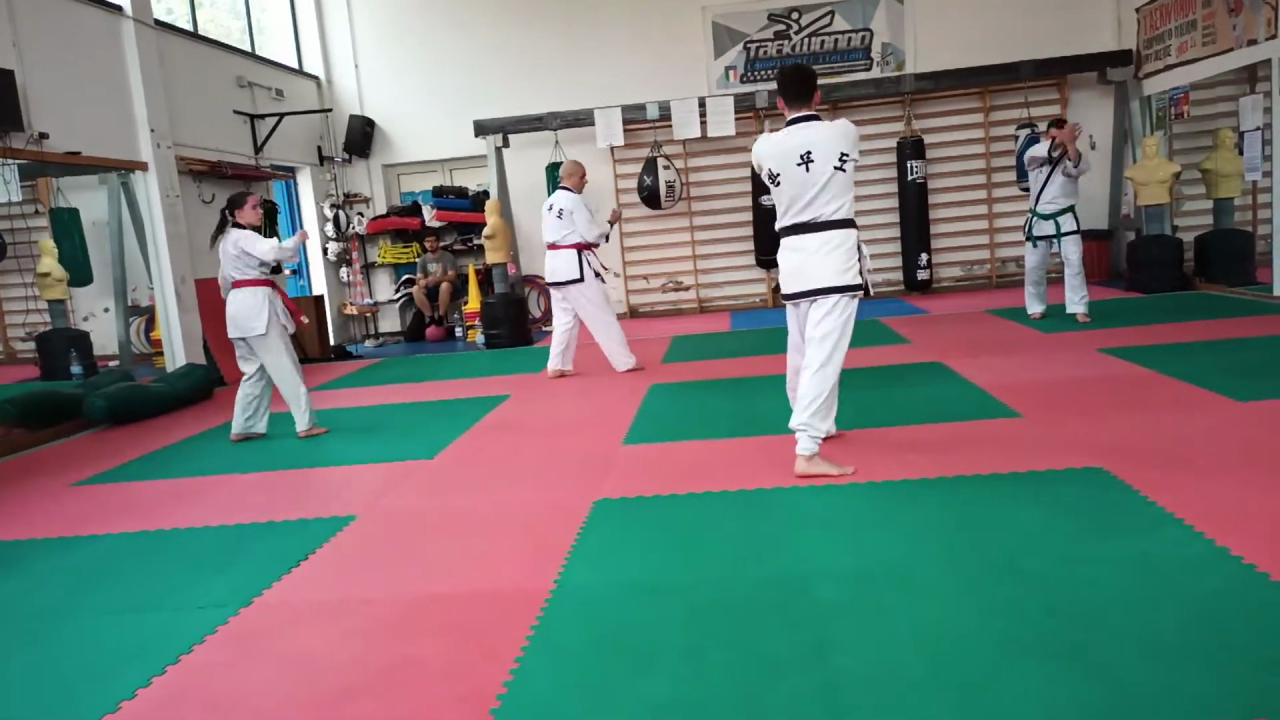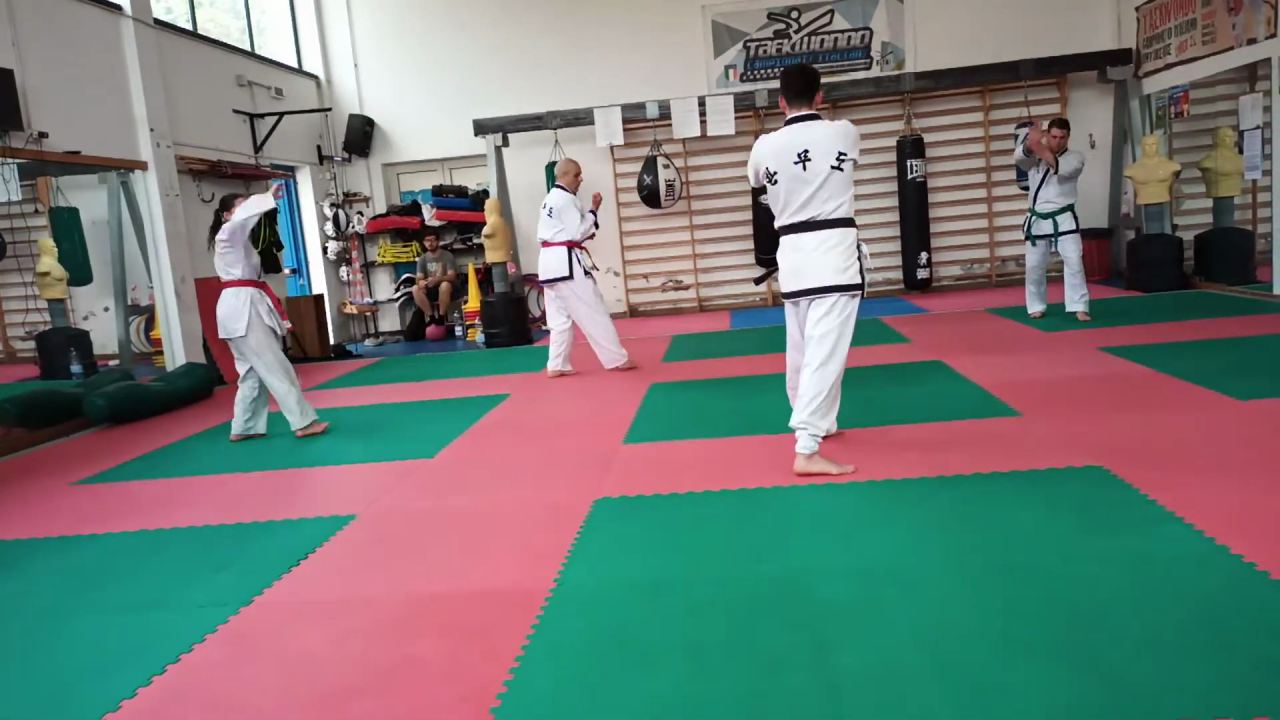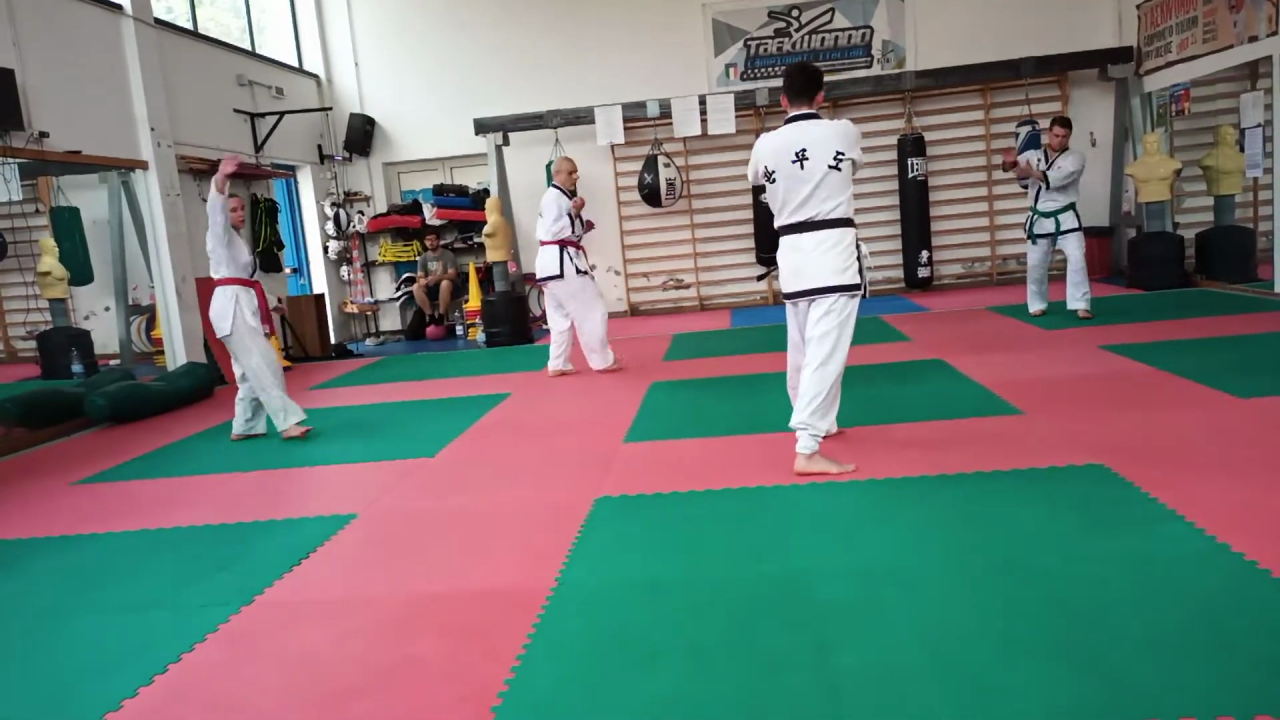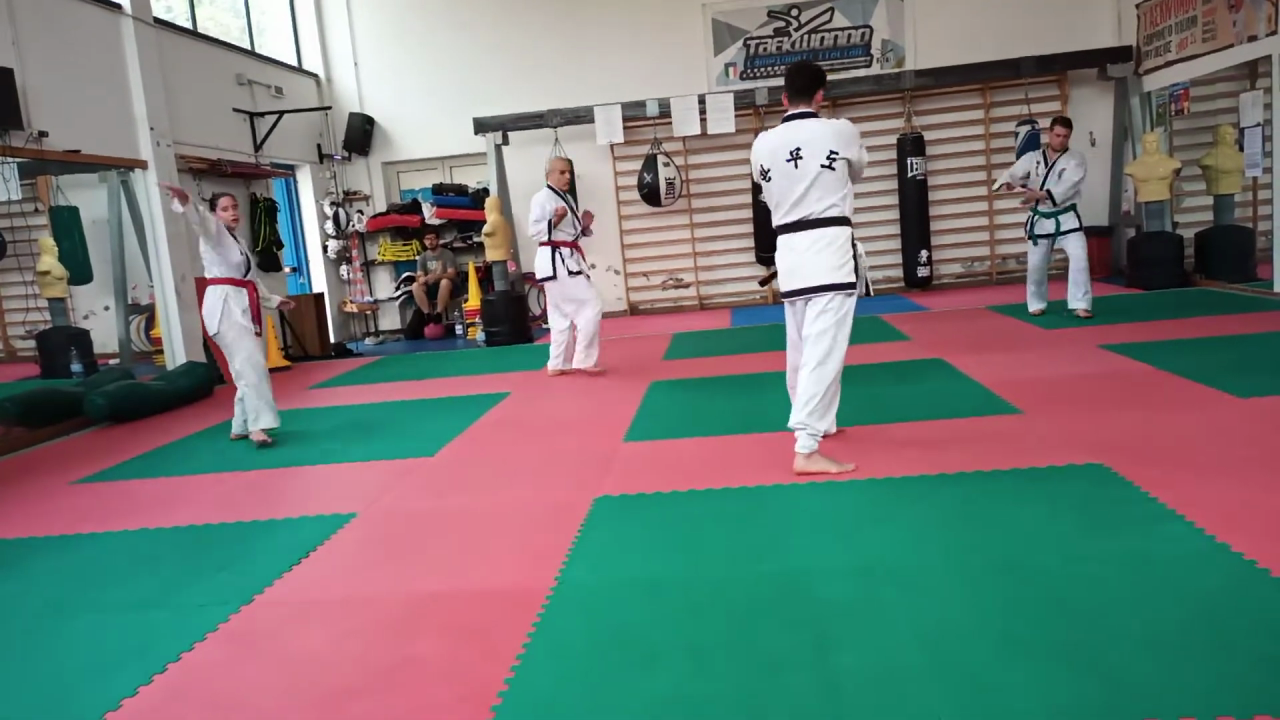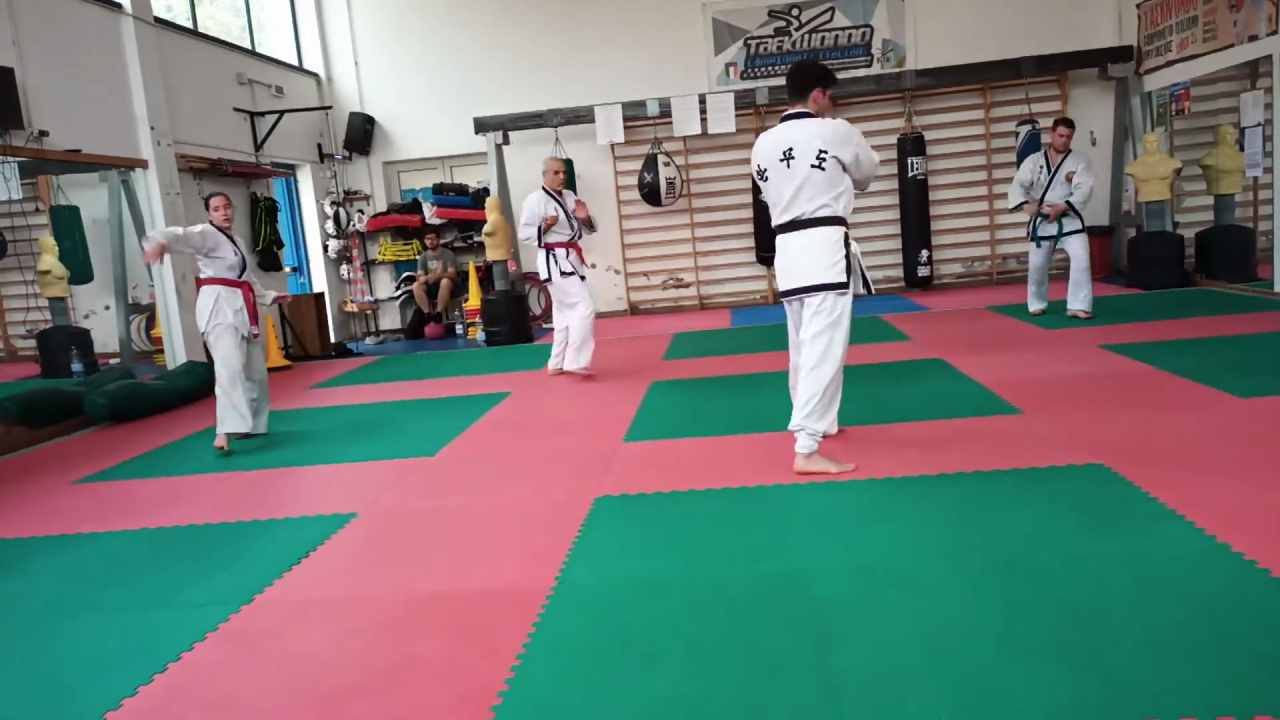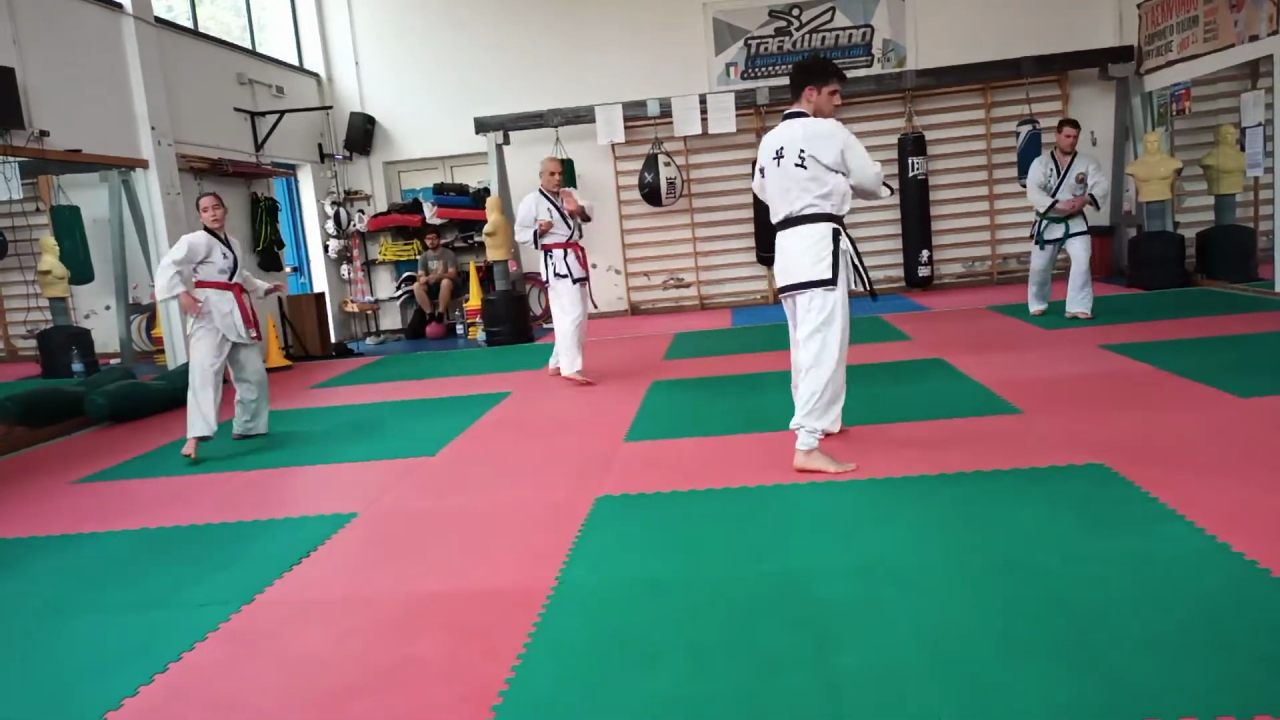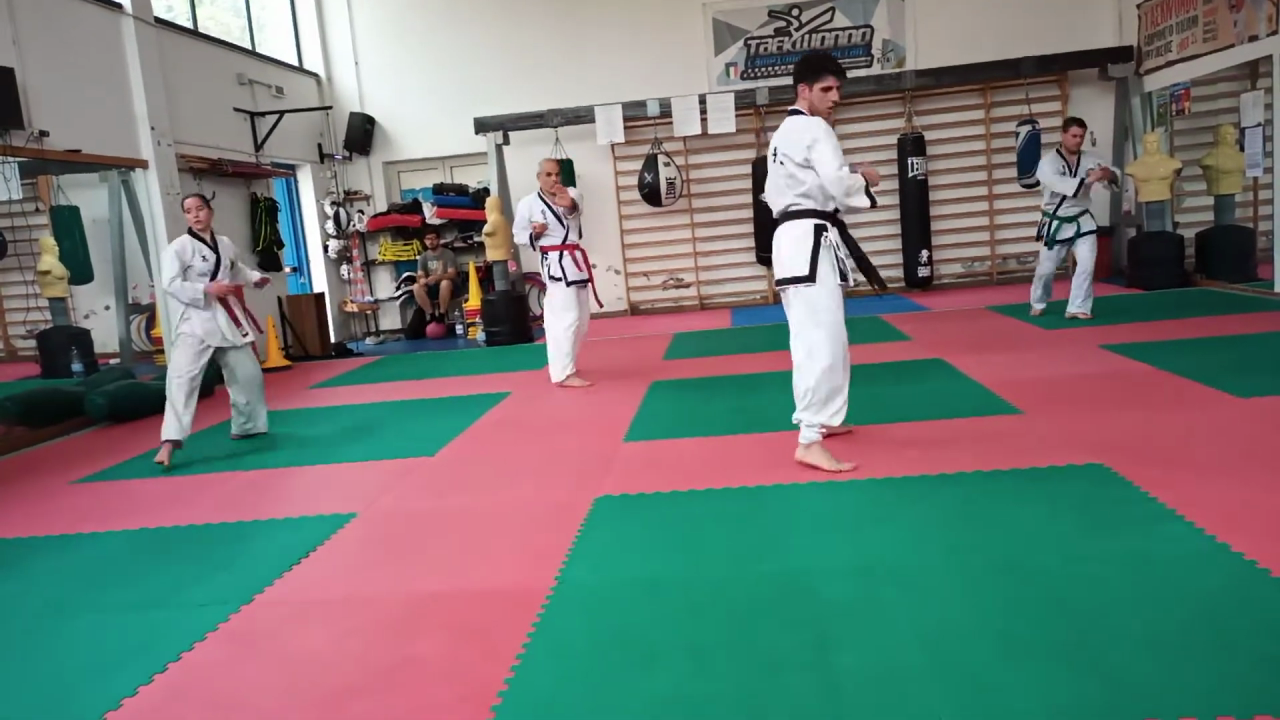
dt=0.1s
person 1, frame 1
left shoulder: (765, 146)
right shoulder: (844, 132)
left wrist: (784, 125)
left hip: (794, 253)
right hip: (835, 249)
left knee: (803, 348)
right knee: (826, 352)
left ankle: (812, 424)
right ankle: (807, 452)
person 1, frame 2
left shoulder: (763, 147)
right shoulder: (844, 132)
left hip: (793, 252)
right hip: (835, 248)
left knee: (802, 347)
right knee: (826, 350)
left ankle: (812, 423)
right ankle: (806, 450)
person 1, frame 3
left shoulder: (764, 145)
right shoulder: (844, 132)
left hip: (792, 251)
right hip: (833, 248)
left knee: (804, 346)
right knee: (826, 351)
left ankle: (813, 422)
right ankle: (807, 451)
person 1, frame 4
left shoulder: (763, 144)
right shoulder: (841, 131)
right elbow: (856, 169)
left hip: (789, 250)
right hip: (829, 247)
left knee: (802, 346)
right knee: (824, 350)
left ankle: (812, 422)
right ankle: (806, 450)
person 1, frame 5
left shoulder: (763, 143)
right shoulder: (835, 130)
right elbow: (867, 169)
left hip: (789, 248)
right hip: (824, 247)
left knee: (806, 344)
right knee: (824, 349)
left ankle: (813, 422)
right ankle: (807, 450)
person 1, frame 6
left shoulder: (769, 141)
right shoulder: (828, 132)
left elbow: (762, 188)
right elbow: (870, 179)
right wrist: (845, 183)
left hip: (787, 246)
right hip: (819, 245)
left knee: (808, 344)
right knee: (823, 347)
left ankle: (817, 420)
right ankle: (807, 447)
person 1, frame 7
left shoulder: (785, 133)
right shoulder: (811, 129)
left elbow: (773, 194)
right elbow: (838, 182)
left wrist: (852, 183)
right wrist: (863, 180)
left hip: (803, 242)
right hip: (809, 243)
left knee: (815, 340)
right knee: (823, 343)
left ankle: (818, 419)
right ankle: (810, 441)
person 2, frame 1
left shoulder: (228, 238)
right shoulder: (245, 237)
left elbow: (226, 280)
right elbow: (271, 251)
left wrist: (231, 297)
right wrist: (297, 240)
left hip: (240, 308)
right hip: (256, 307)
left knee: (255, 372)
right knee: (285, 368)
left ankle: (243, 428)
right ankle: (306, 424)
person 2, frame 2
left shoulder: (229, 239)
right shoulder: (230, 234)
right elbow: (242, 217)
right wrist: (268, 196)
left hip: (235, 309)
right hip: (244, 308)
left knee: (252, 372)
right knee: (274, 367)
left ankle: (243, 428)
right ankle: (303, 422)
person 2, frame 3
left shoulder: (234, 240)
right shoulder: (221, 235)
right elbow: (217, 211)
left wrist: (265, 307)
right wrist: (220, 180)
left hip: (241, 304)
right hip: (233, 309)
left knee: (251, 373)
right knee: (262, 367)
left ankle: (245, 426)
right ankle: (288, 422)
person 2, frame 4
left shoulder: (238, 243)
right shoulder: (214, 235)
right elbow: (198, 218)
left wrist: (274, 301)
right wrist: (184, 199)
left hip: (242, 308)
right hip: (225, 307)
left knee: (255, 366)
right knee: (250, 365)
left ankle: (243, 426)
right ankle: (257, 425)
person 2, frame 5
left shoulder: (235, 242)
right shoulder: (207, 234)
right elbow: (179, 237)
left wrist: (269, 296)
right wrist: (159, 242)
left hip: (240, 309)
right hip: (218, 308)
left knee: (255, 371)
right knee: (230, 369)
left ankle: (247, 423)
right ankle: (225, 430)
person 2, frame 6
left shoulder: (231, 243)
right shoulder: (197, 241)
right elbow: (171, 263)
left wrist: (265, 288)
right wrist: (182, 292)
left hip: (235, 312)
right hip: (209, 312)
left knee: (253, 373)
right knee: (205, 372)
left ankle: (248, 425)
right ankle: (196, 435)
person 2, frame 7
left shoulder: (224, 243)
right shoulder: (179, 246)
left elbow: (237, 270)
right elbow: (170, 283)
left wrist: (257, 279)
right wrist: (207, 290)
left hip: (226, 316)
right hip: (193, 318)
left knee: (248, 374)
right knee: (182, 377)
left ankle: (247, 424)
right ankle: (169, 442)
person 3, frame 1
left shoulder: (550, 201)
right shoulder: (575, 201)
right elbow: (591, 235)
left wrist: (587, 241)
right wrist: (611, 222)
left hip: (556, 262)
right hip: (574, 264)
left knee: (564, 317)
right knee: (600, 315)
left ankle: (557, 365)
right ankle: (624, 362)
person 3, frame 2
left shoulder: (550, 199)
right shoulder: (566, 199)
right elbow: (578, 231)
left wrist: (585, 234)
right wrist: (593, 210)
left hip: (550, 261)
right hip: (566, 262)
left knee: (560, 317)
right knee: (593, 313)
left ankle: (556, 365)
right ankle: (616, 359)
person 3, frame 3
left shoulder: (564, 196)
right shoulder: (554, 197)
right elbow: (556, 229)
left wrist: (583, 227)
right wrist: (574, 213)
left hip: (557, 261)
right hip: (561, 261)
left knee: (561, 316)
right knee: (593, 308)
left ankle: (558, 364)
right ankle: (601, 360)
person 3, frame 4
left shoulder: (565, 198)
right shoulder: (543, 198)
left elbow: (571, 231)
right elbow: (535, 230)
left wrist: (584, 224)
right wrist: (554, 220)
left hip: (562, 259)
right hip: (556, 261)
left knee: (562, 315)
right knee: (590, 306)
left ankle: (558, 363)
right ankle: (583, 360)
person 3, frame 5
left shoulder: (568, 196)
right shoulder: (536, 199)
left elbow: (587, 228)
right elbow: (524, 232)
left wrist: (585, 218)
right wrist: (544, 226)
left hip: (569, 259)
right hip: (555, 261)
left knee: (566, 314)
right knee: (583, 309)
left ankle: (558, 363)
right ankle: (575, 361)
person 3, frame 6
left shoulder: (569, 195)
right shoulder: (531, 201)
left elbow: (586, 210)
right elbow: (520, 234)
left wrist: (579, 209)
right wrist: (540, 231)
left hip: (572, 259)
right hip: (555, 262)
left knee: (576, 314)
right knee: (571, 313)
left ankle: (558, 363)
right ankle: (569, 367)
person 3, frame 7
left shoulder: (570, 194)
right shoulder: (528, 203)
left elbow: (576, 207)
right elbow: (518, 234)
left wrist: (569, 203)
right wrist: (534, 233)
left hip: (575, 260)
right hip: (554, 264)
left knee: (579, 318)
right knee: (565, 318)
left ankle: (561, 365)
right ankle: (562, 373)
person 4, frame 1
left shoulder: (1075, 158)
right shoulder: (1038, 156)
left elbow: (1078, 167)
right elbow: (1035, 153)
left wrist: (1070, 146)
right wrist: (1058, 144)
left hip: (1065, 221)
right hip: (1038, 221)
left knee: (1074, 264)
right knee: (1034, 267)
left ankle: (1079, 309)
right ankle: (1037, 308)
person 4, frame 2
left shoulder: (1074, 158)
right shoulder: (1033, 156)
left elbow: (1064, 169)
right elbow: (1021, 156)
left wrist: (1043, 152)
right wrist: (1031, 143)
left hip: (1064, 219)
right hip: (1037, 220)
left knee: (1074, 262)
right knee: (1034, 266)
left ankle: (1079, 308)
right ankle: (1037, 307)
person 4, frame 3
left shoulder: (1076, 157)
right shoulder: (1034, 156)
left elbow: (1062, 175)
right elbow: (1016, 164)
left wrist: (1033, 174)
right wrist: (1009, 161)
left hip: (1065, 219)
right hip: (1039, 220)
left knee: (1077, 260)
right knee: (1036, 266)
left ankle: (1080, 305)
right ankle: (1038, 305)
person 4, frame 4
left shoulder: (1076, 159)
right shoulder: (1032, 158)
left elbow: (1069, 184)
right elbow: (1013, 173)
left wrist: (1041, 195)
right wrist: (1006, 182)
left hip: (1067, 219)
right hip: (1039, 220)
left knee: (1079, 259)
right knee: (1036, 266)
left ankle: (1081, 305)
right ankle: (1037, 304)
person 4, frame 5
left shoulder: (1079, 161)
right shoulder: (1034, 161)
left elbow: (1084, 188)
right elbow: (1017, 185)
left wrist: (1064, 207)
right wrist: (1024, 204)
left hip: (1069, 221)
right hip: (1041, 223)
left knee: (1081, 261)
right knee: (1037, 267)
left ankle: (1079, 306)
right ankle: (1037, 303)
person 4, frame 6
left shoulder: (1087, 162)
right shoulder: (1041, 163)
left elbow: (1102, 185)
right elbow: (1034, 190)
left wrist: (1087, 200)
right wrist: (1057, 205)
left hip: (1075, 224)
right hip: (1047, 224)
left knee: (1081, 263)
right knee: (1039, 268)
left ankle: (1077, 307)
right ankle: (1037, 304)
person 4, frame 7
left shoulder: (1087, 160)
right shoulder: (1049, 161)
left elbow: (1113, 178)
right elbow: (1054, 183)
left wrist: (1109, 175)
right wrist: (1087, 180)
left hip: (1082, 222)
right hip: (1055, 224)
left knee: (1086, 265)
right knee: (1046, 268)
left ankle: (1077, 307)
right ankle: (1038, 303)
